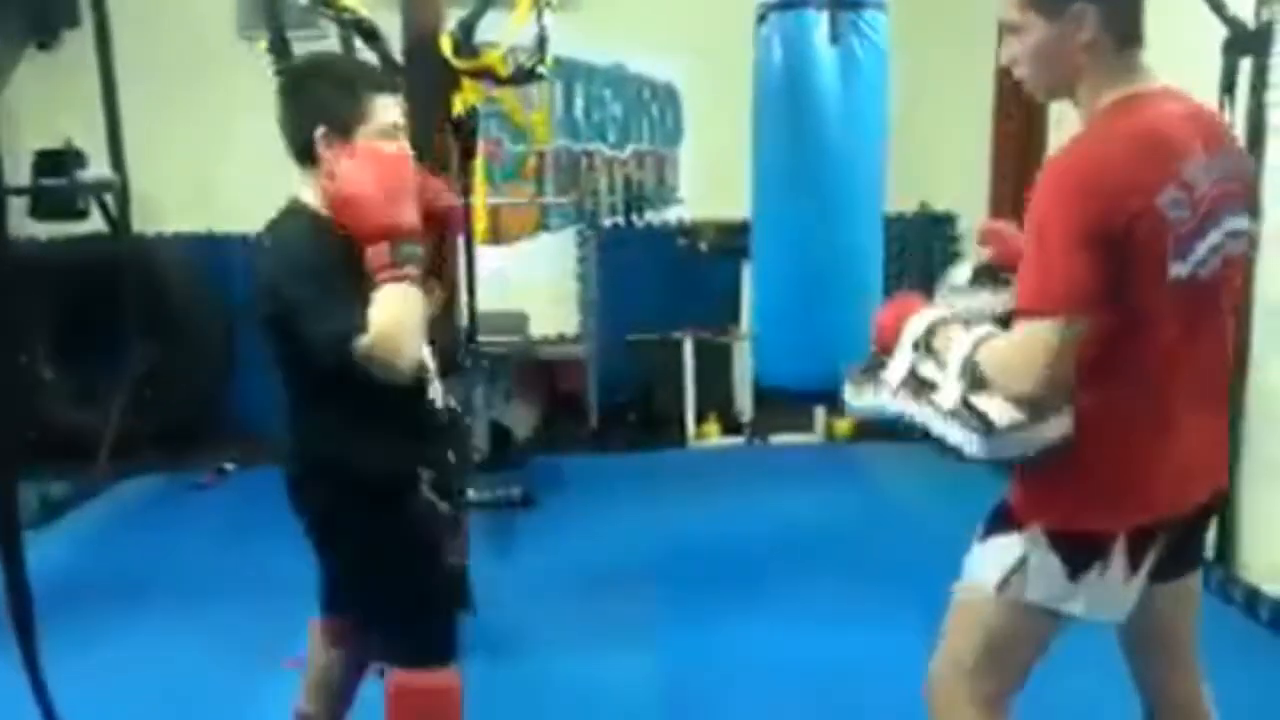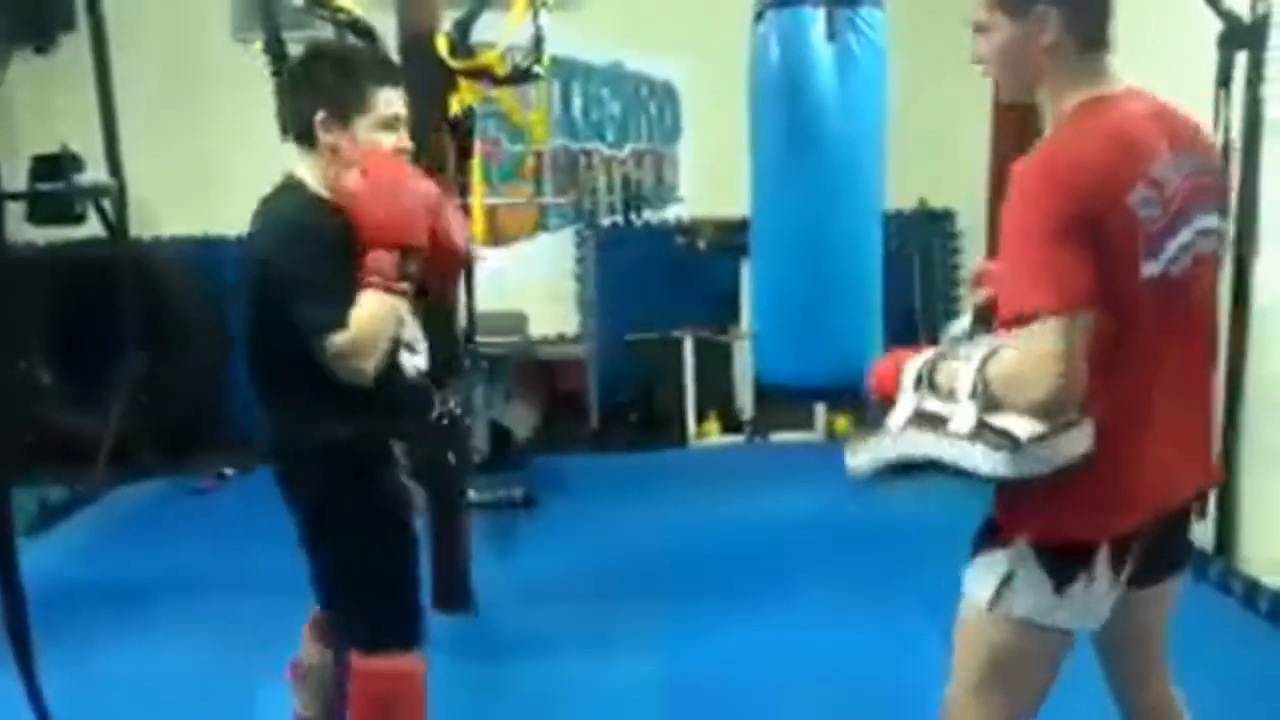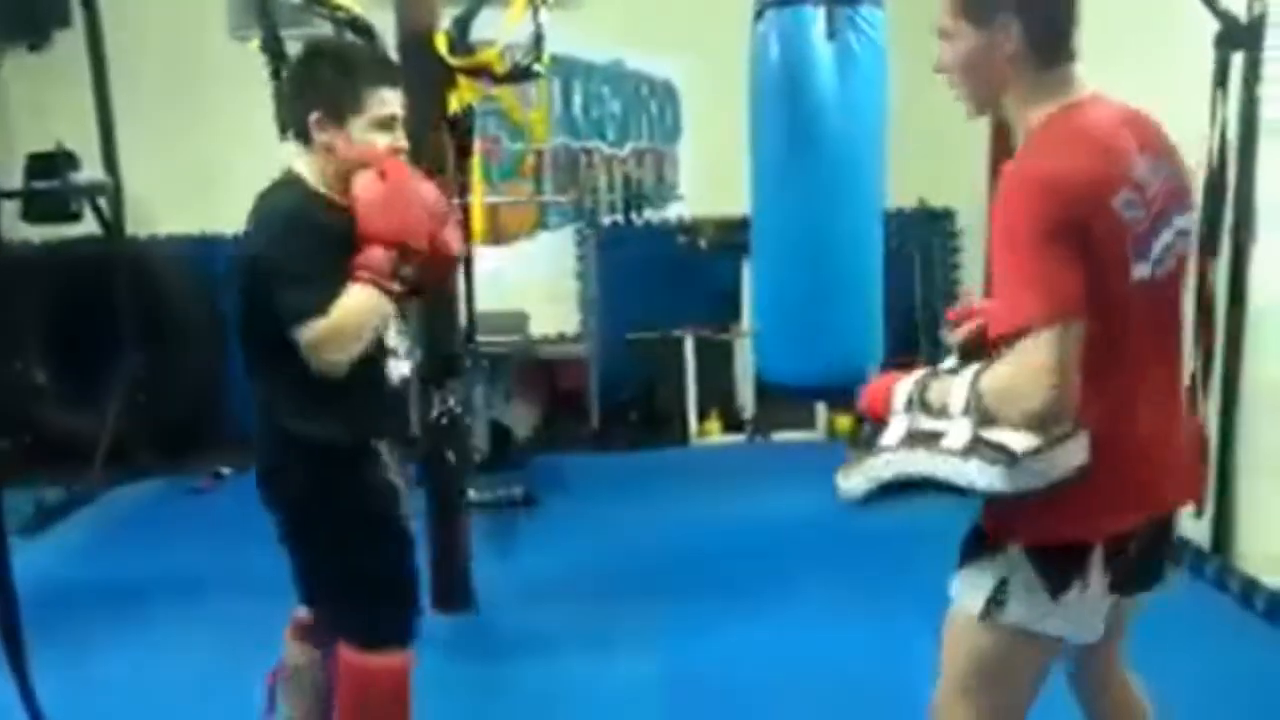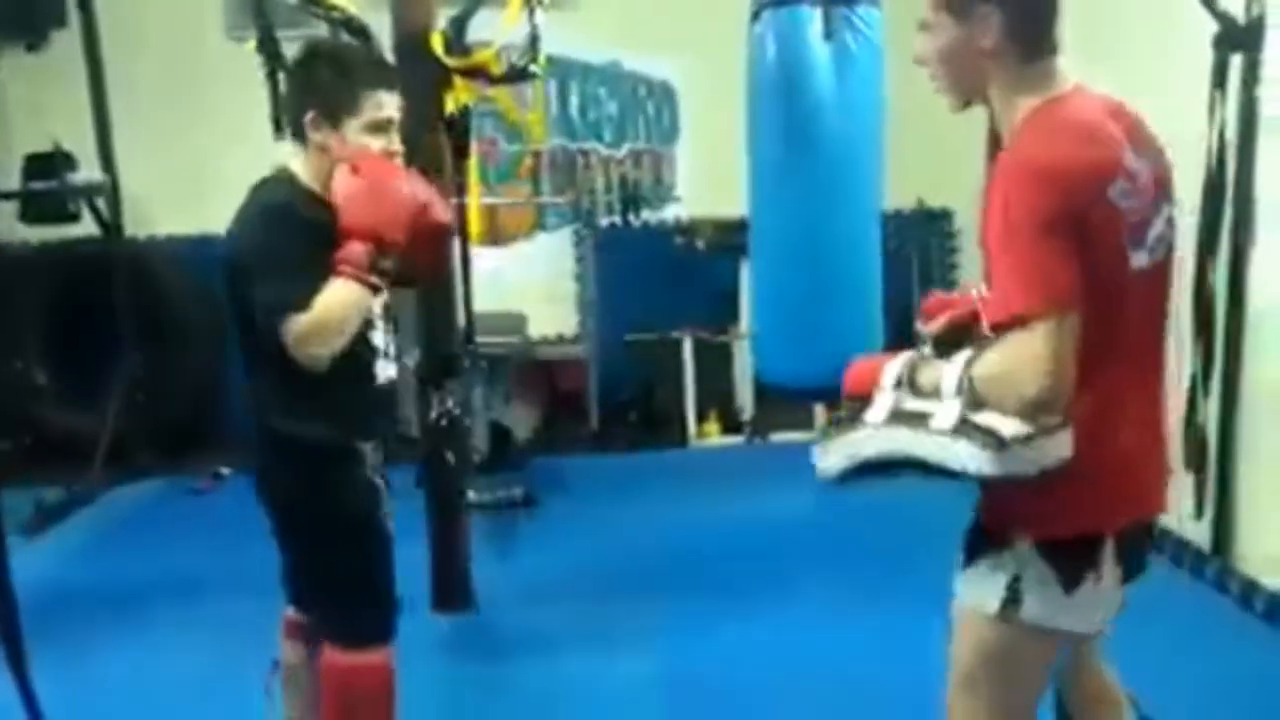
dt=0.1s
person 1, frame 1
left shoulder: (1088, 168)
right shoulder: (1212, 137)
left elbow: (1032, 374)
left wrist: (944, 335)
right wrist: (1042, 262)
left hip: (1084, 494)
right hip: (1185, 473)
person 1, frame 2
left shoulder: (1057, 169)
right shoulder: (1179, 136)
left elbow: (1047, 381)
left wrist: (946, 372)
left hip: (1079, 497)
right hip: (1165, 474)
person 1, frame 3
left shoulder: (1041, 179)
right shoulder: (1143, 137)
left elbow: (1041, 394)
left wrist: (935, 392)
right wrist: (1011, 319)
left hip: (1067, 503)
right hip: (1148, 479)
person 1, frame 4
left shoulder: (1032, 168)
right shoulder: (1116, 126)
left elbow: (1035, 381)
left wrist: (923, 377)
right wrist: (987, 314)
left hip: (1059, 491)
right hip: (1120, 467)
person 2, frame 1
left shoulder: (344, 229)
right shoulder: (297, 254)
right elbow: (393, 355)
left wrist: (415, 236)
right wrist: (397, 248)
left hip: (379, 464)
right hip: (362, 481)
left knee: (354, 614)
right knee: (426, 638)
person 2, frame 2
left shoulder: (343, 208)
right shoulder: (293, 229)
left elbow: (378, 325)
right elbow: (356, 355)
left wrist: (418, 245)
right wrist: (393, 253)
left hip: (348, 451)
right hip: (342, 459)
left knee: (343, 610)
right knee: (388, 624)
person 2, frame 3
left shoulder: (341, 206)
right shoulder: (287, 223)
left elbow: (368, 319)
right elbow: (330, 348)
left wrist: (418, 254)
right wrist: (388, 253)
left hip: (335, 448)
right hip: (324, 456)
left knee: (327, 609)
right knee: (381, 620)
person 2, frame 4
left shoulder: (342, 203)
right shoulder: (273, 218)
left elbow: (367, 313)
right elbow: (312, 341)
left wrist: (409, 242)
right wrist: (370, 247)
left hip: (339, 446)
right hip: (313, 454)
left knee: (317, 610)
right knee: (362, 619)
